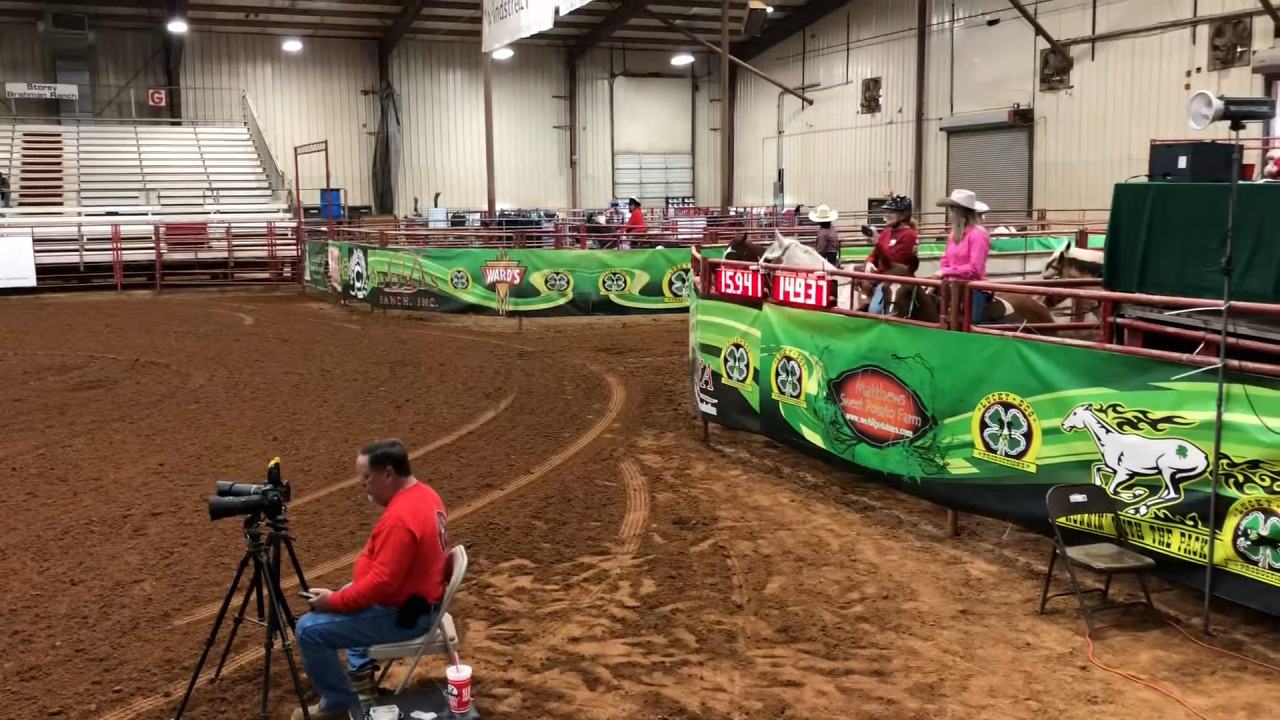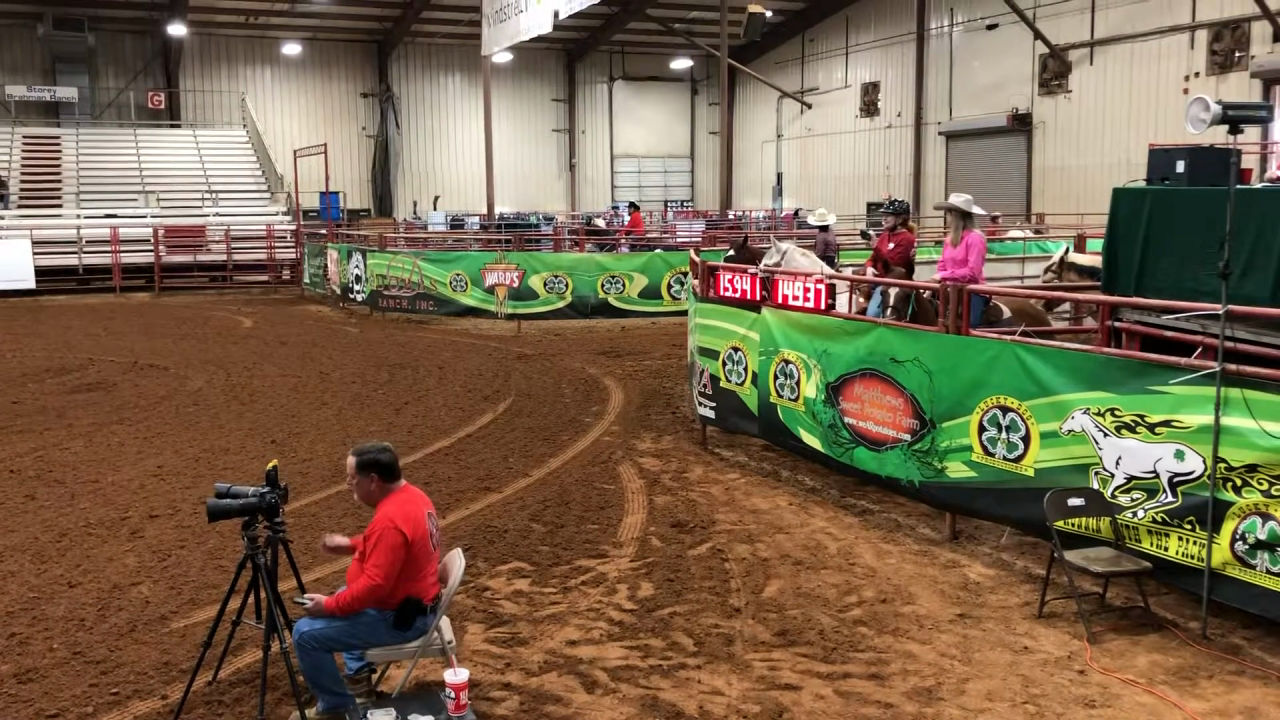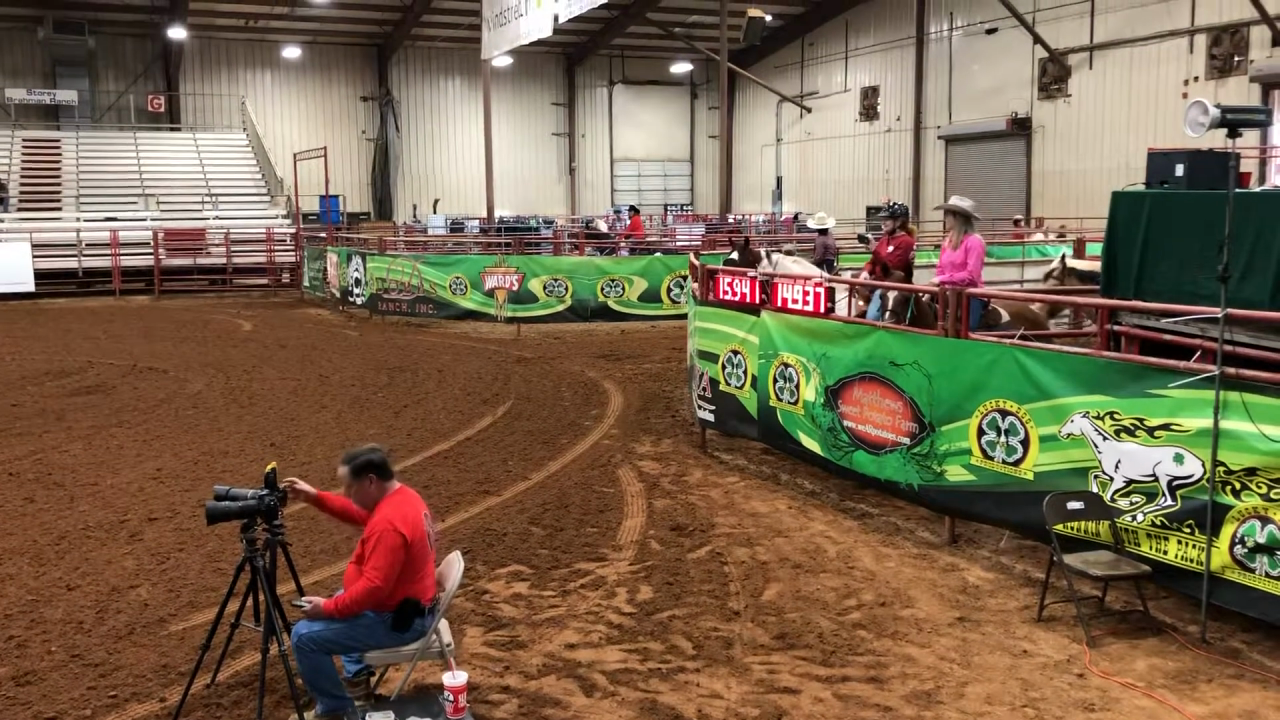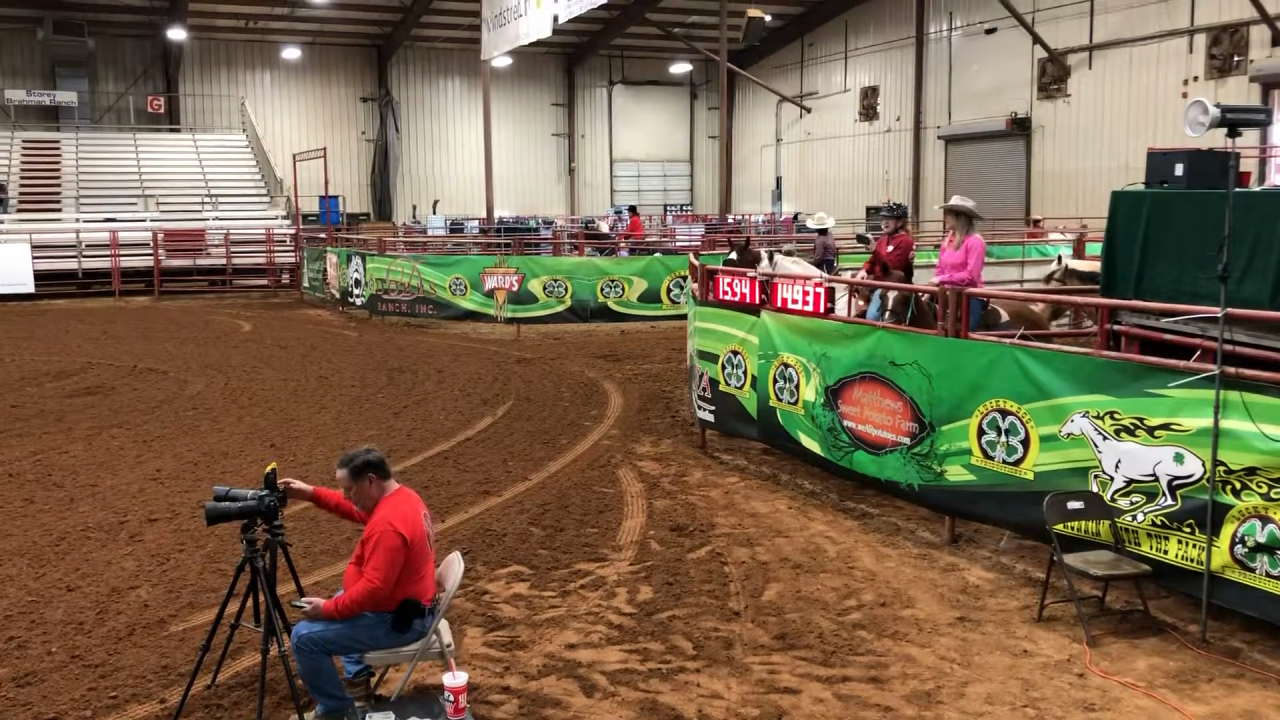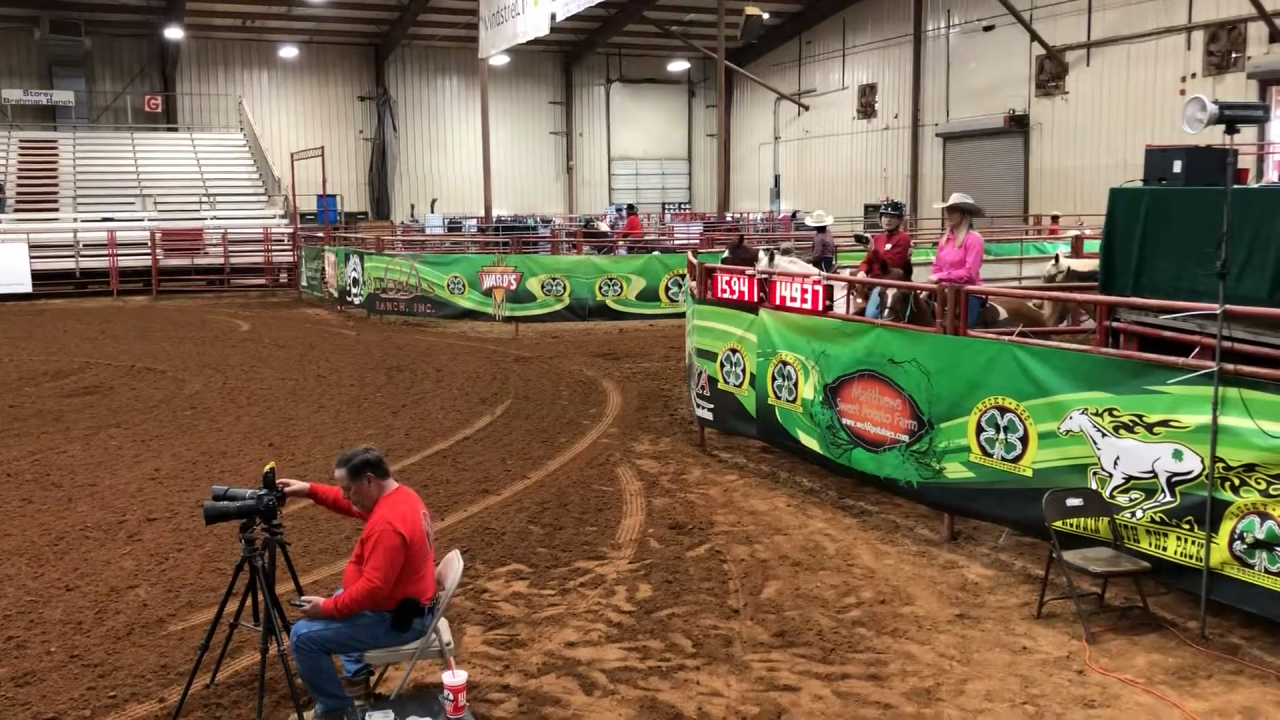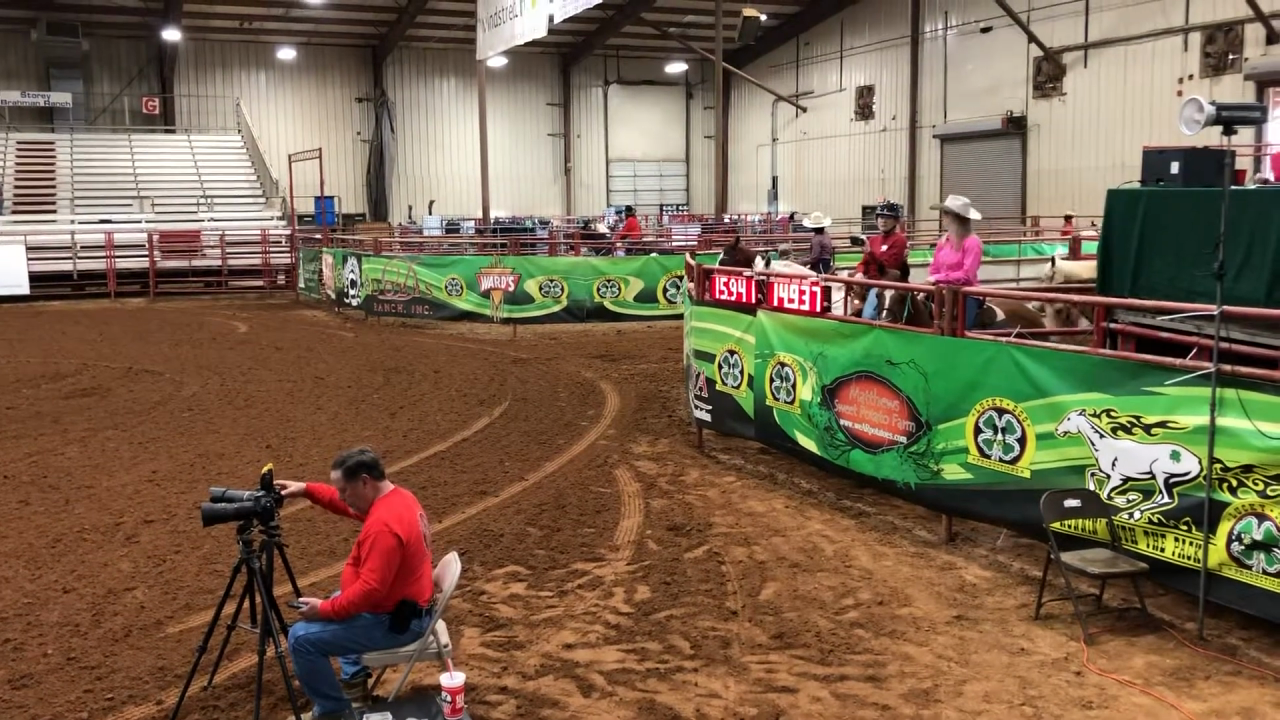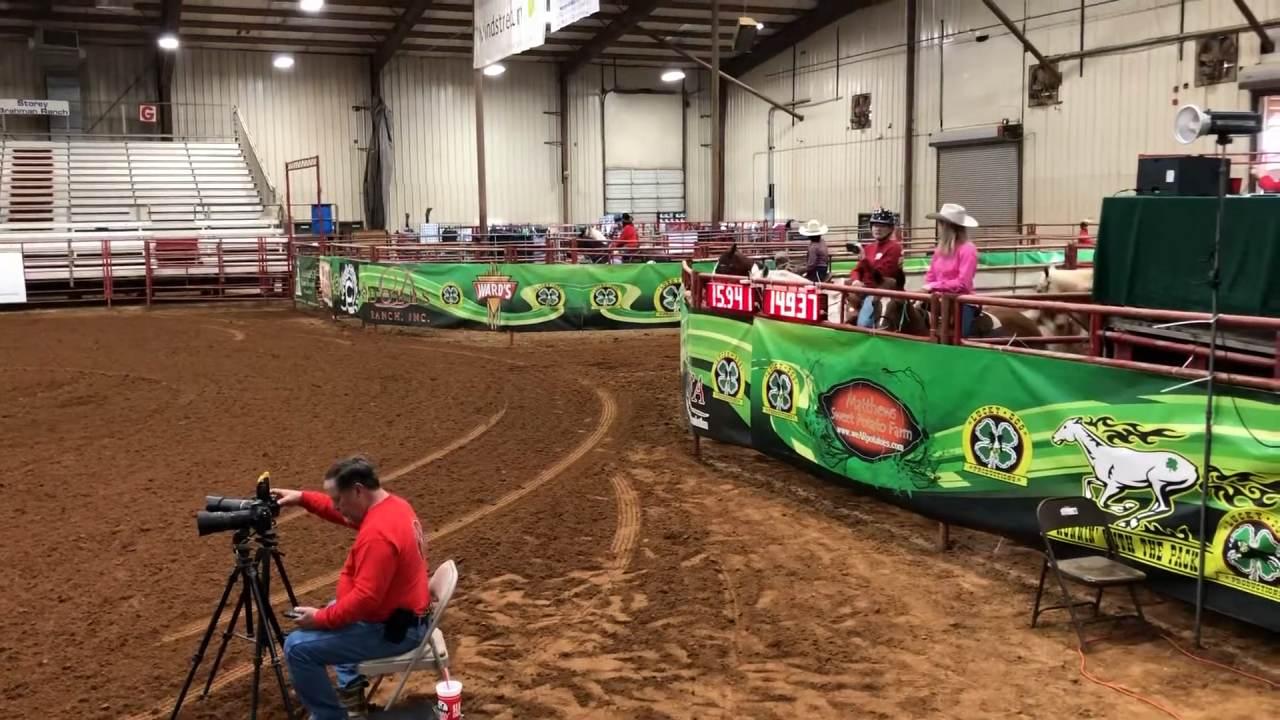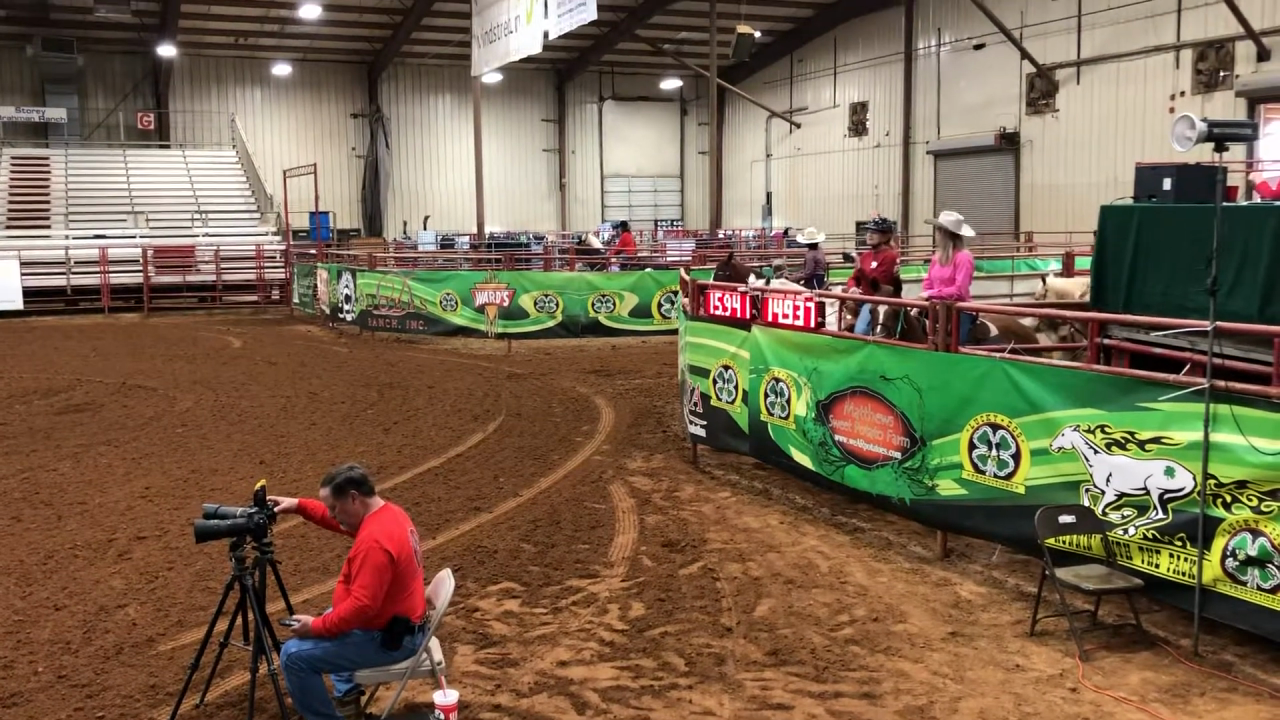
dt=0.3s
person 1, frame 1
left shoulder: (400, 518)
right shoulder: (425, 494)
left elbow: (381, 584)
left wrist: (334, 600)
left hip: (403, 615)
right hip: (416, 601)
left knee: (309, 629)
right knee: (348, 596)
right ankle: (361, 669)
person 1, frame 2
left shoulder: (390, 520)
right shoulder: (412, 495)
left elbow: (374, 586)
left wrist: (328, 606)
right wrist: (352, 545)
left hip: (399, 617)
right hip: (412, 603)
left knee: (305, 633)
right knee: (344, 597)
right ankle: (358, 674)
person 1, frame 3
left shoulder: (389, 523)
right shoulder: (403, 496)
left elbow: (373, 588)
right elbow: (361, 514)
left wrist: (327, 608)
right wrist: (316, 498)
left hip: (397, 620)
right hip: (409, 606)
left knee: (304, 636)
right knee: (342, 601)
right ankle: (357, 677)
person 1, frame 4
left shoulder: (388, 524)
right shoulder: (403, 496)
left elbow: (373, 588)
right elbow: (355, 508)
left wrist: (327, 608)
right wrist: (312, 493)
left hip: (398, 620)
right hip: (408, 605)
left knee: (304, 637)
right knee: (342, 600)
right ankle: (357, 677)
person 1, frame 5
left shoulder: (387, 523)
right shoulder: (402, 495)
left elbow: (373, 588)
right elbow: (350, 503)
left wrist: (327, 607)
right wrist: (310, 490)
left hip: (397, 619)
right hip: (407, 604)
left knee: (303, 636)
right knee: (341, 598)
right ankle: (357, 676)
person 1, frame 6
left shoulder: (384, 524)
right shoulder: (398, 496)
left elbow: (370, 589)
right elbow: (347, 503)
left wrist: (324, 609)
right wrist: (306, 489)
left hip: (396, 621)
right hip: (406, 606)
left knee: (301, 638)
right knee: (340, 603)
right ankle: (355, 678)
person 1, frame 7
left shoulder: (378, 533)
right shoulder: (393, 504)
left elbow: (365, 598)
right elbow: (341, 511)
left wrist: (320, 618)
right wrist: (302, 498)
left hip: (392, 630)
right hip: (403, 616)
left knee: (297, 647)
right knee: (335, 611)
right ankle: (351, 687)
person 1, frame 8
left shoulder: (374, 541)
right shoulder: (390, 512)
left elbow: (361, 606)
right elbow: (338, 518)
left wrist: (315, 626)
right wrist: (298, 505)
left hip: (389, 638)
right hip: (400, 624)
left knee: (294, 655)
right knee: (332, 619)
right ankle: (347, 696)
